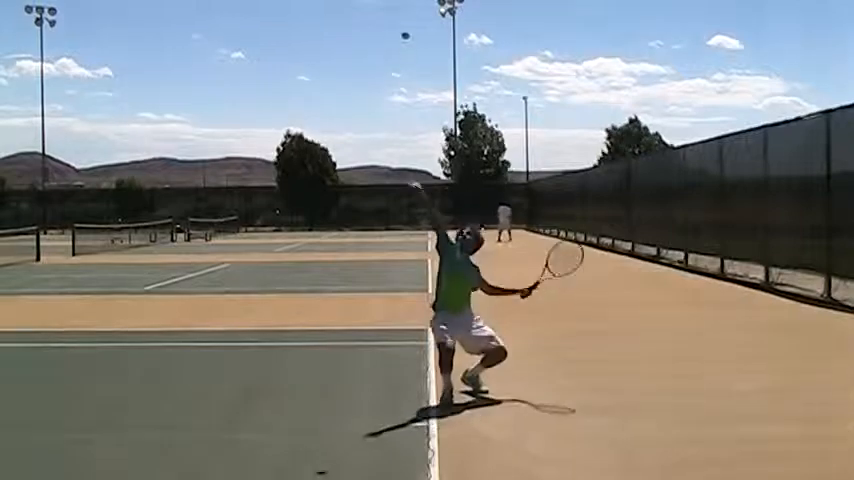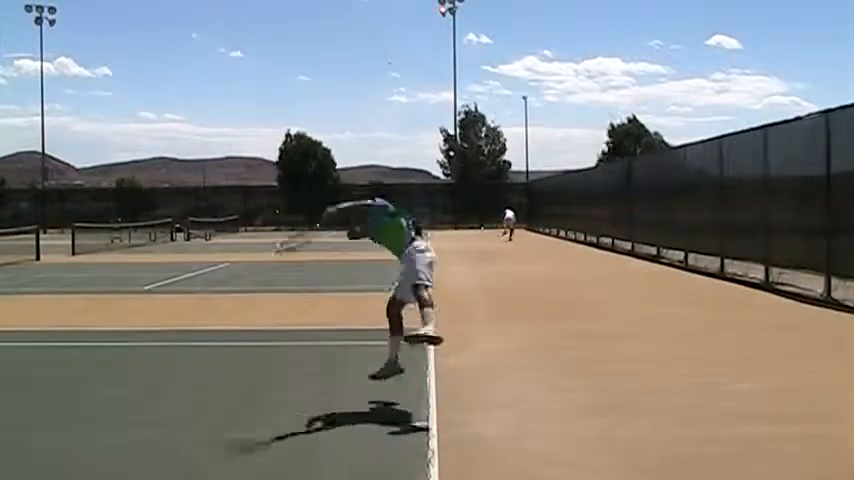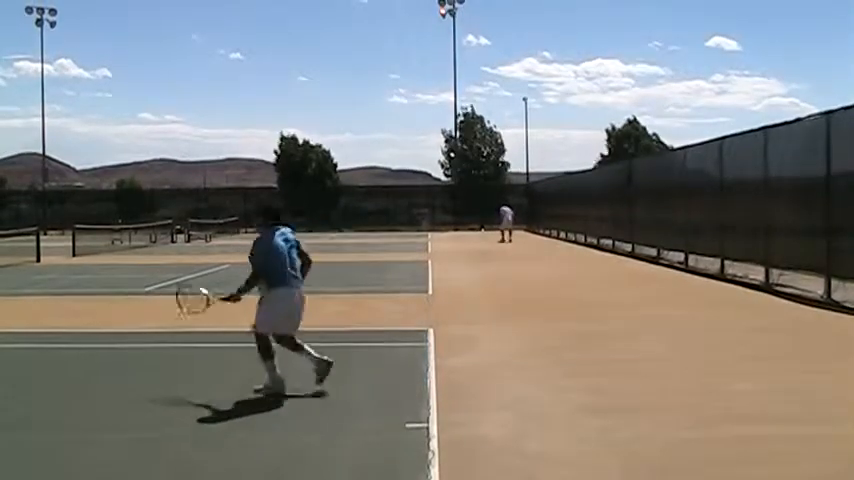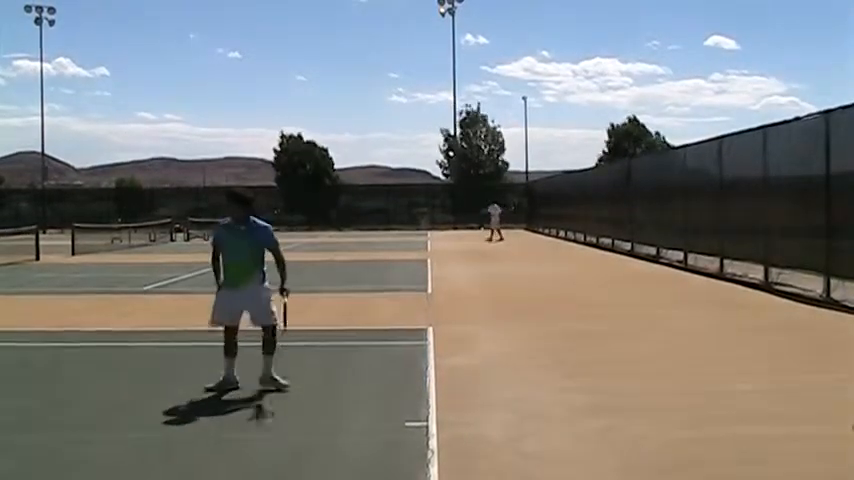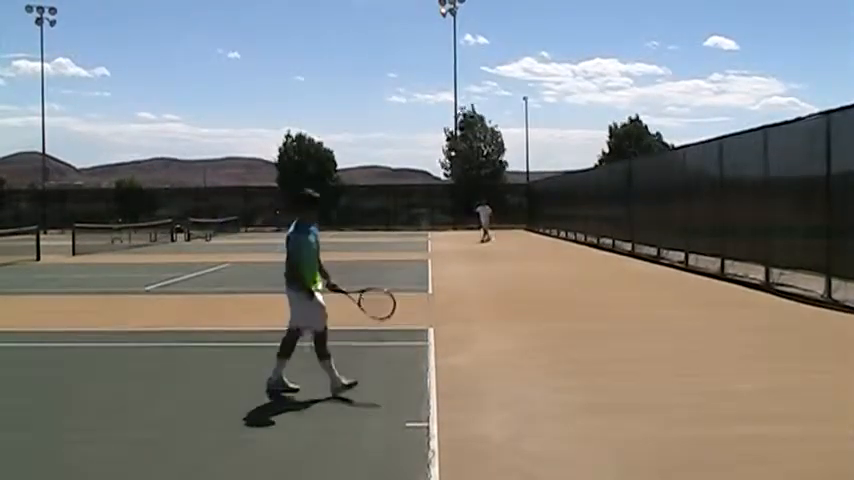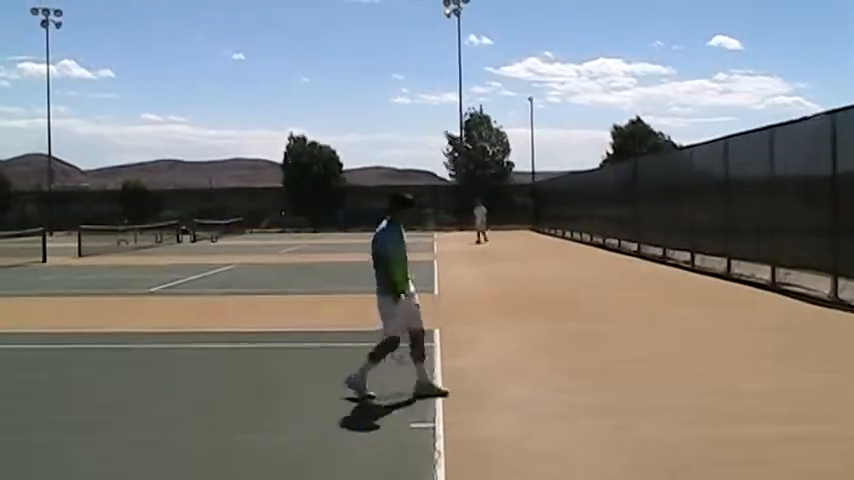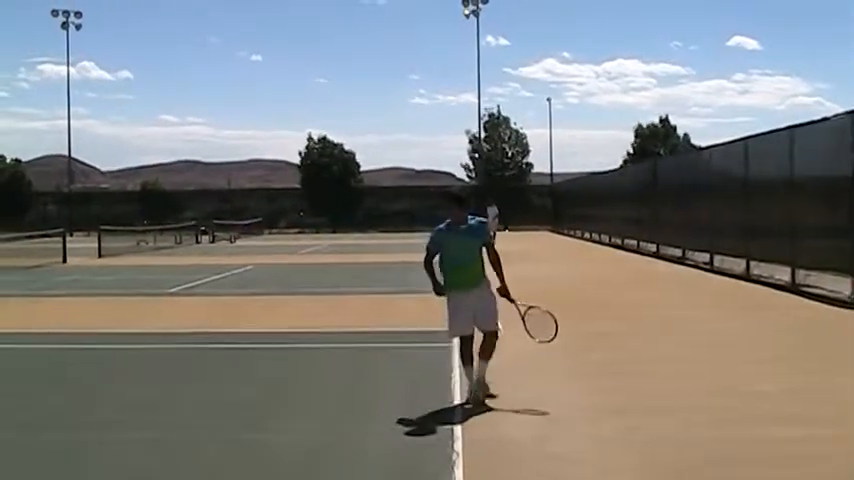
dt=0.7s
person 1, frame 1
left shoulder: (472, 270)
right shoulder: (449, 251)
left elbow: (488, 289)
right elbow: (437, 224)
left wrist: (519, 291)
right wrist: (424, 197)
left hip: (466, 317)
right hip: (444, 317)
left knee: (499, 352)
right knee: (446, 349)
left ankle: (472, 375)
right ankle: (447, 388)
person 1, frame 2
left shoulder: (380, 208)
left wrist: (335, 210)
left hip: (417, 251)
right hip: (409, 255)
left knee: (420, 289)
right knee: (393, 307)
left ankle: (429, 328)
right ankle: (392, 362)
person 1, frame 3
left shoulder: (262, 241)
right shoulder: (288, 233)
left elbow: (256, 275)
right elbow: (307, 261)
left wrist: (238, 293)
left hip: (278, 294)
right hip: (296, 292)
left knee: (261, 335)
right knee: (284, 337)
left ankle: (275, 382)
right ankle: (319, 361)
person 1, frame 4
left shoulder: (262, 230)
right shoulder: (222, 230)
left elbow: (277, 256)
right elbow: (215, 256)
left wrist: (283, 283)
right wrist: (218, 281)
left hip: (255, 287)
right hip: (230, 288)
left knee: (269, 327)
right knee: (229, 331)
left ankle: (267, 374)
right ankle: (229, 378)
person 1, frame 5
left shoulder: (312, 229)
right shoulder: (295, 234)
right elbow: (291, 267)
left wrist: (327, 279)
right wrist: (307, 290)
left hip: (312, 288)
right hip: (301, 291)
left knee: (294, 332)
right knee: (320, 332)
left ankle: (276, 378)
right ankle: (335, 381)
person 1, frame 6
left shoulder: (398, 229)
right shoulder: (385, 233)
right elbow: (379, 263)
right wrist: (393, 289)
left hip: (407, 290)
right hip: (392, 294)
left knee: (417, 335)
right knee: (392, 340)
left ankle: (423, 383)
right ankle: (358, 378)
person 1, frame 7
left shoulder: (480, 226)
right shoulder: (441, 233)
left elbow: (492, 254)
right elbow: (428, 260)
left wrist: (502, 283)
right wrist: (435, 283)
left hip: (481, 288)
right hip: (457, 293)
left knee: (491, 334)
right knee: (466, 339)
left ankle: (480, 379)
right ankle: (473, 387)
